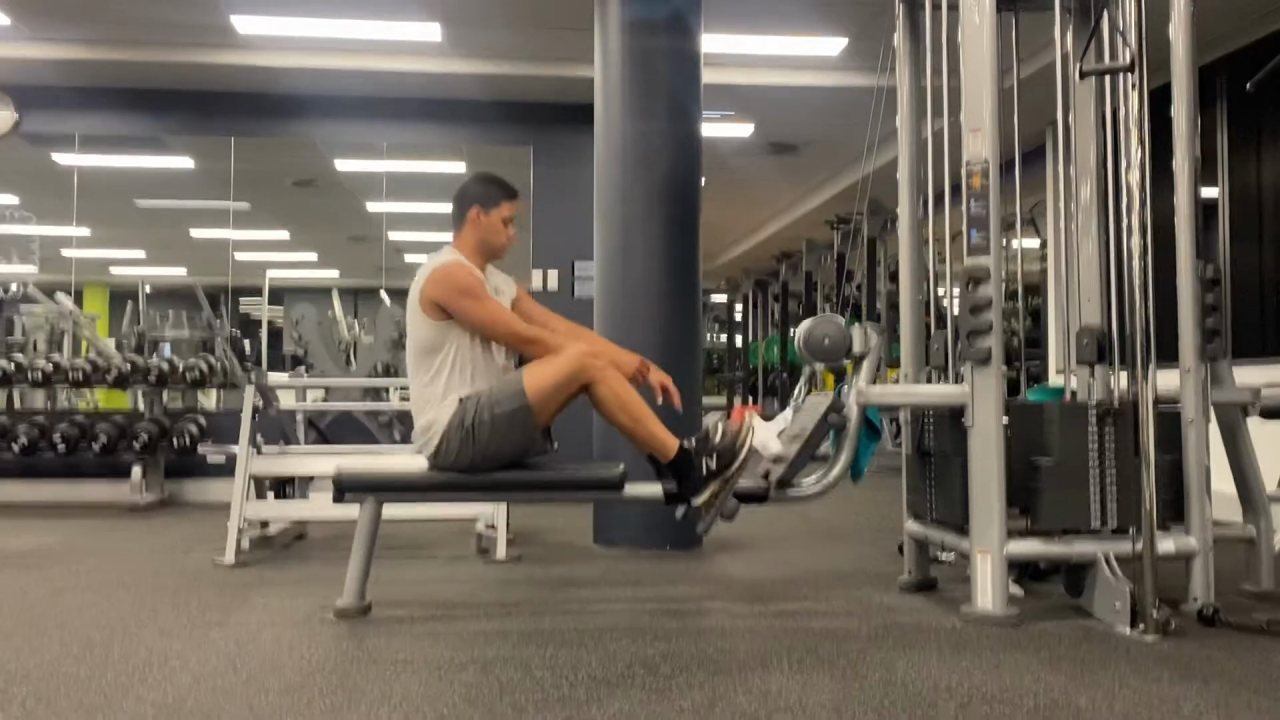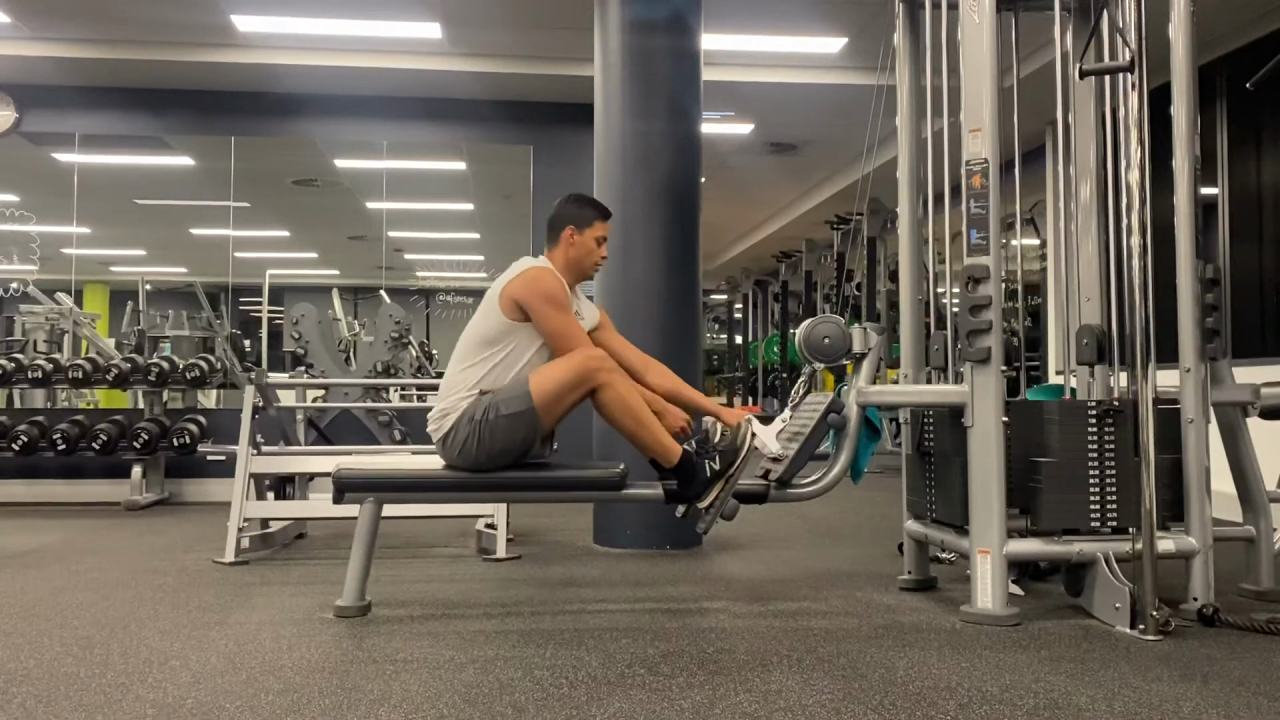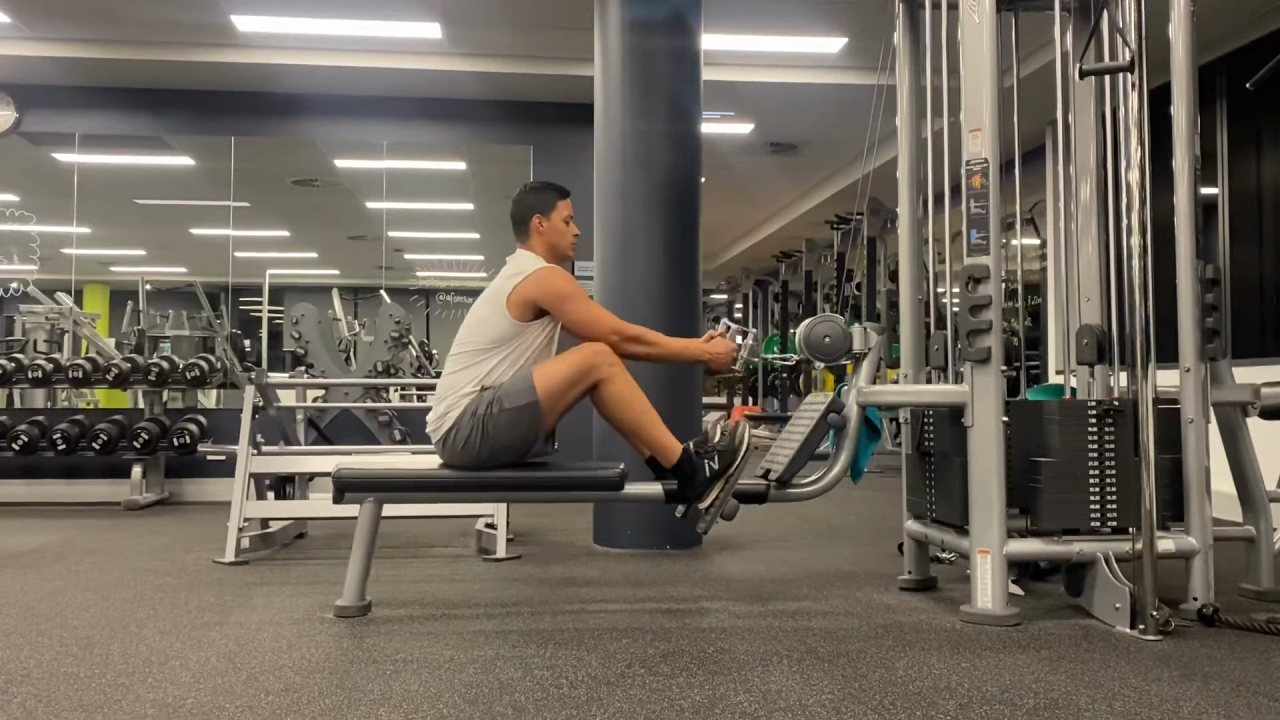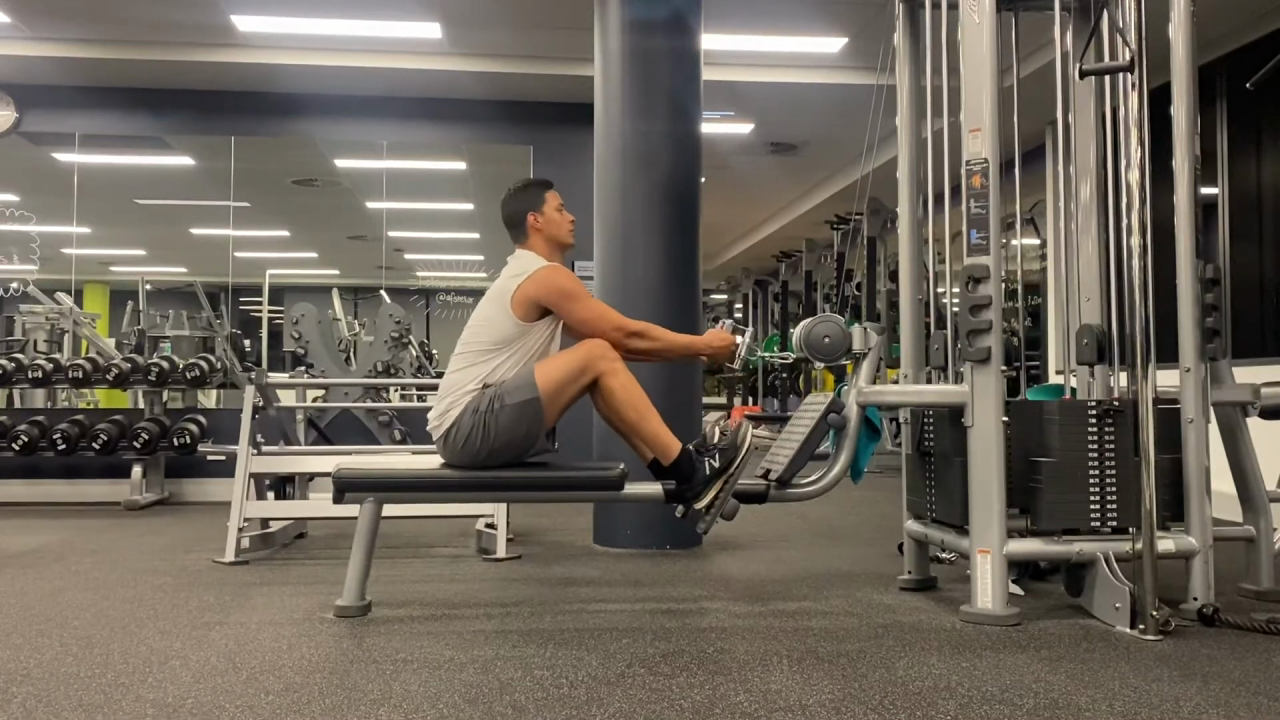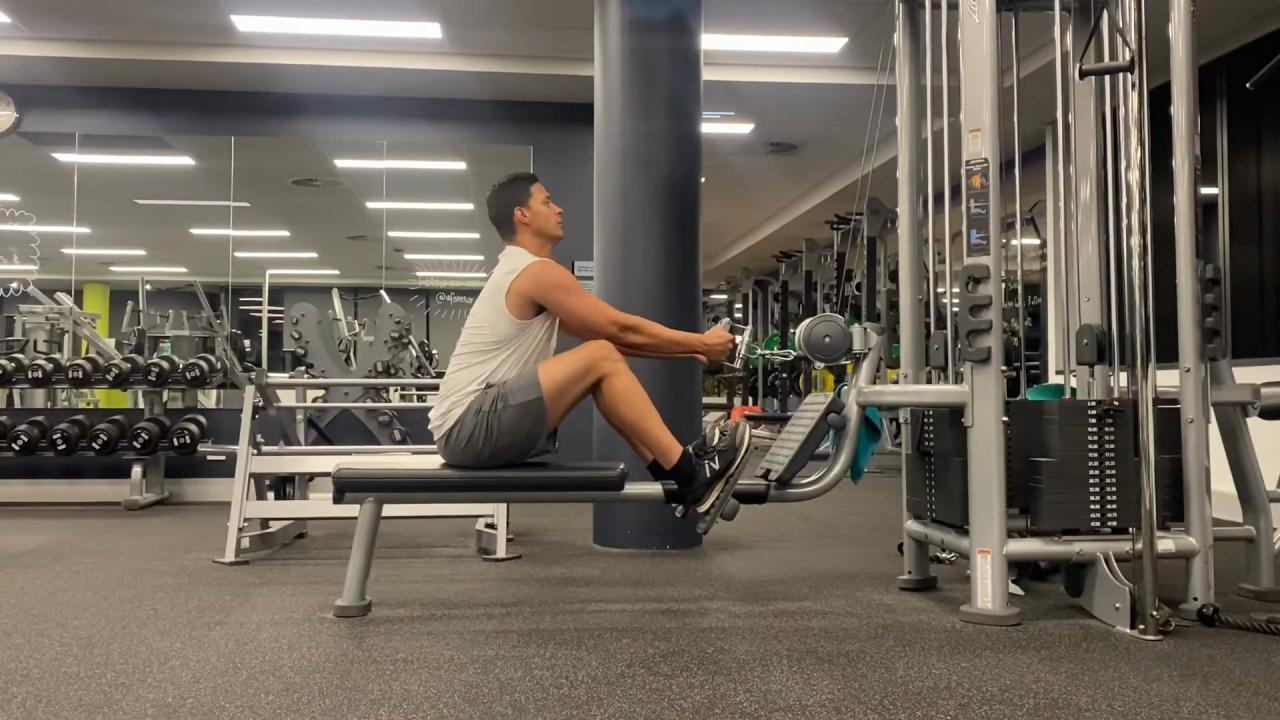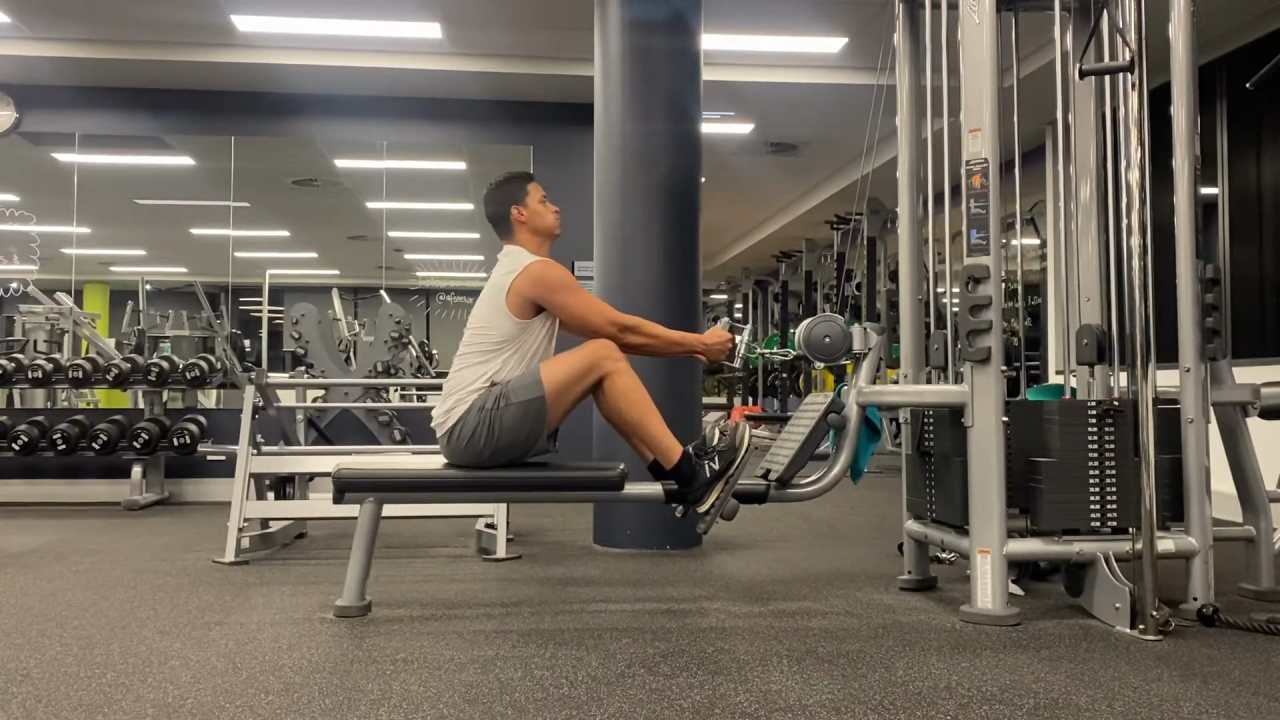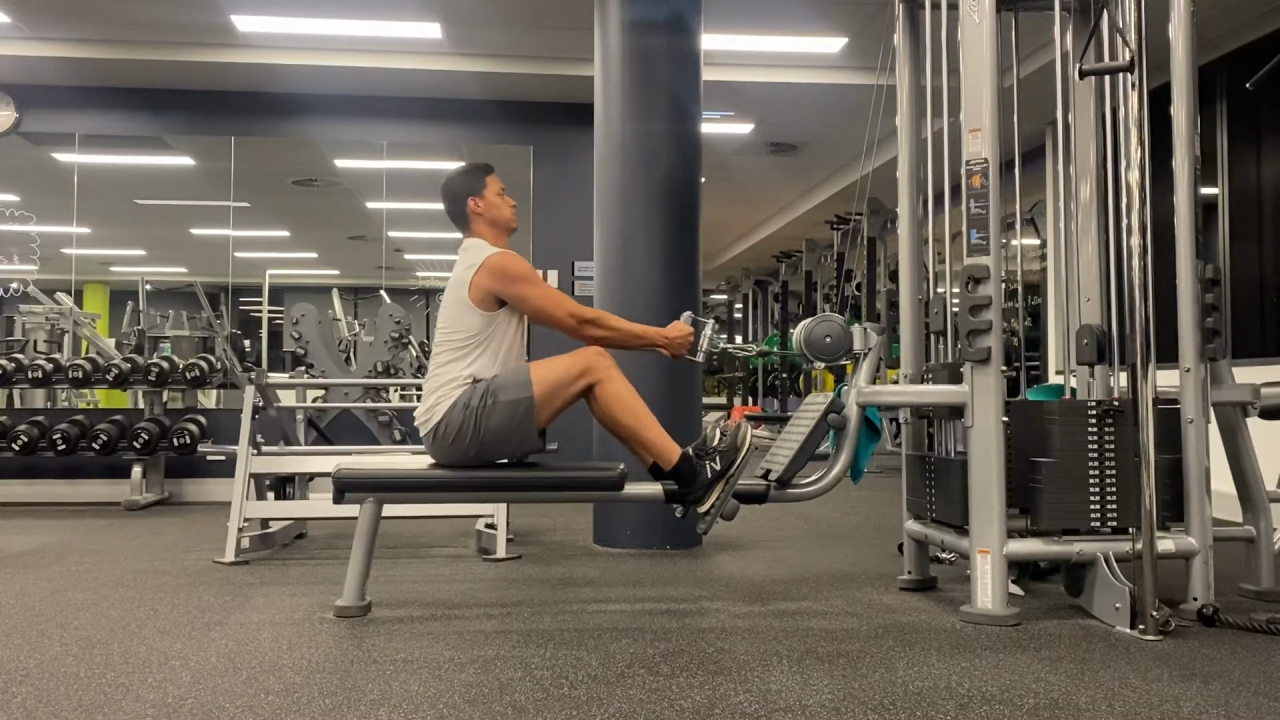
dt=0.7s
person 1, frame 1
left shoulder: (495, 283)
right shoulder: (448, 274)
left elbow: (566, 332)
right elbow: (525, 341)
left wrist: (644, 367)
right wrist: (610, 363)
left hip: (479, 421)
right hip: (452, 436)
left knee: (586, 366)
right knee: (587, 362)
left ankle: (672, 456)
right ankle: (686, 468)
person 1, frame 2
left shoulder: (579, 306)
right shoulder: (539, 280)
left elbow: (645, 369)
right elbow: (598, 363)
left wrist: (717, 411)
right wrist: (662, 410)
left hip: (492, 425)
right hip: (464, 431)
right knee: (595, 366)
left ankle: (677, 462)
right ankle: (690, 473)
person 1, frame 3
left shoulder: (528, 276)
right shoulder: (544, 278)
left elbow: (616, 334)
right elbow: (622, 338)
left wrist: (694, 343)
right wrist: (703, 354)
left hip: (480, 425)
right hip: (465, 429)
left knee: (599, 361)
right knee: (598, 359)
left ankle: (673, 462)
right ankle: (690, 472)
person 1, frame 4
left shoulder: (529, 274)
right shoulder: (545, 277)
left elbow: (619, 339)
right elbow: (626, 335)
left wrist: (693, 349)
right wrist: (704, 346)
left hip: (483, 425)
right hip: (467, 428)
left knee: (602, 356)
right knee: (598, 356)
left ankle: (674, 465)
right ankle: (689, 473)
person 1, frame 5
left shoulder: (522, 272)
right shoulder: (537, 272)
left elbow: (610, 333)
right elbow: (621, 328)
left wrist: (688, 349)
right wrist: (700, 342)
left hip: (480, 423)
right hip: (469, 428)
left knee: (603, 354)
right knee: (602, 358)
left ankle: (674, 467)
right ankle: (689, 474)
person 1, frame 6
left shoulder: (518, 269)
right shoulder: (536, 271)
left elbow: (613, 332)
right elbow: (620, 329)
left wrist: (689, 347)
right wrist: (699, 343)
left hip: (482, 424)
right hip: (472, 428)
left knee: (604, 353)
right knee: (604, 356)
left ankle: (675, 469)
right ankle: (689, 475)
person 1, frame 7
left shoulder: (482, 263)
right shoulder: (498, 264)
left elbow: (575, 322)
right elbow: (581, 321)
left wrist: (651, 339)
right wrist: (659, 337)
left hip: (465, 420)
right hip: (456, 424)
left knee: (591, 364)
right knee: (593, 365)
left ankle: (675, 467)
right ankle: (688, 475)
